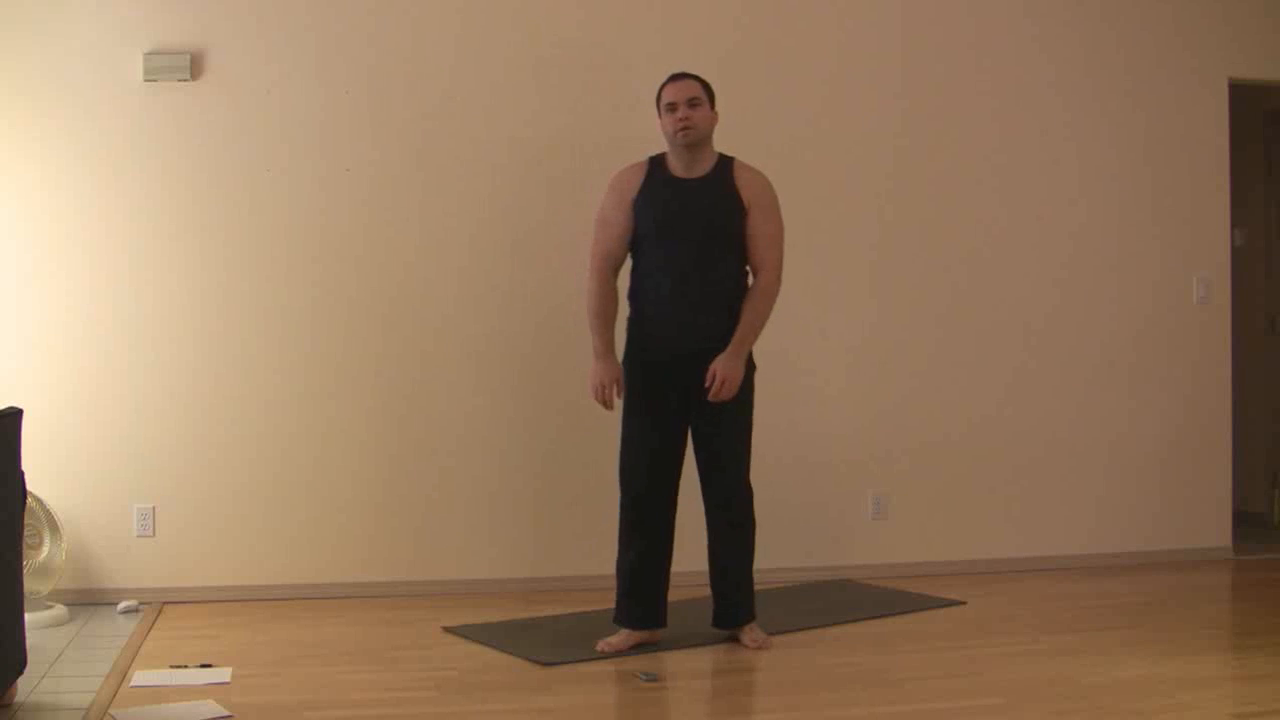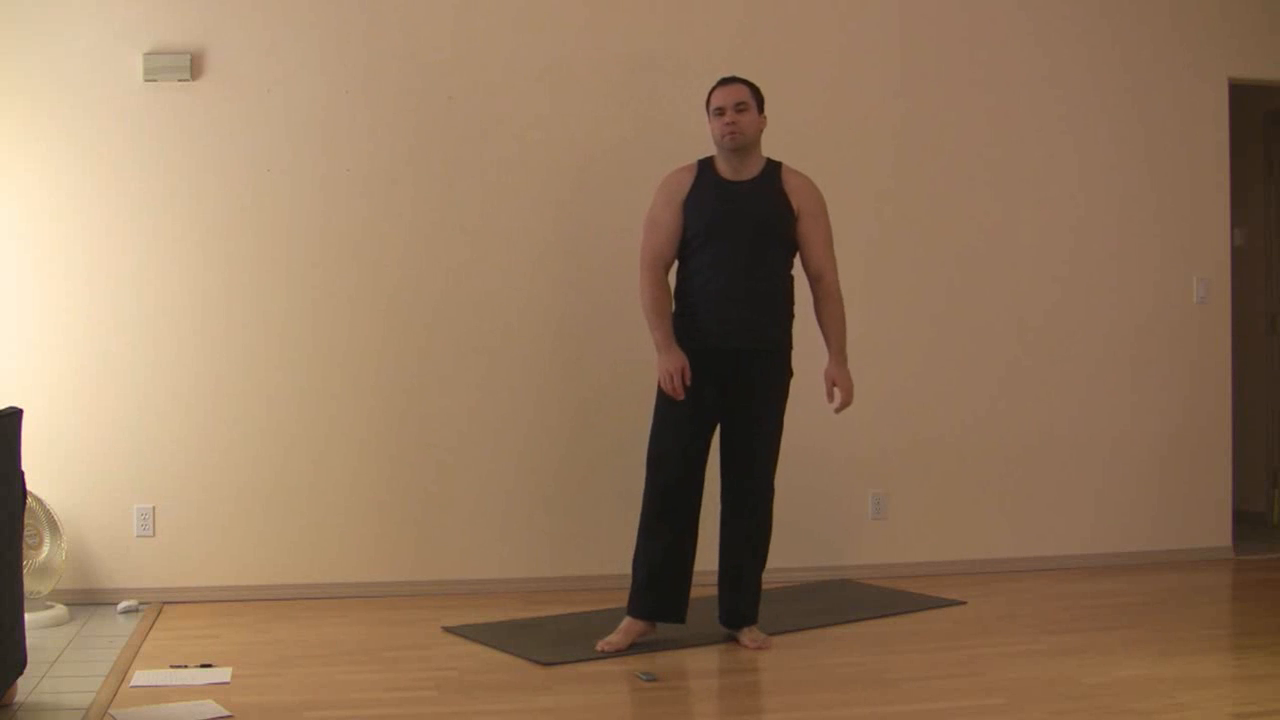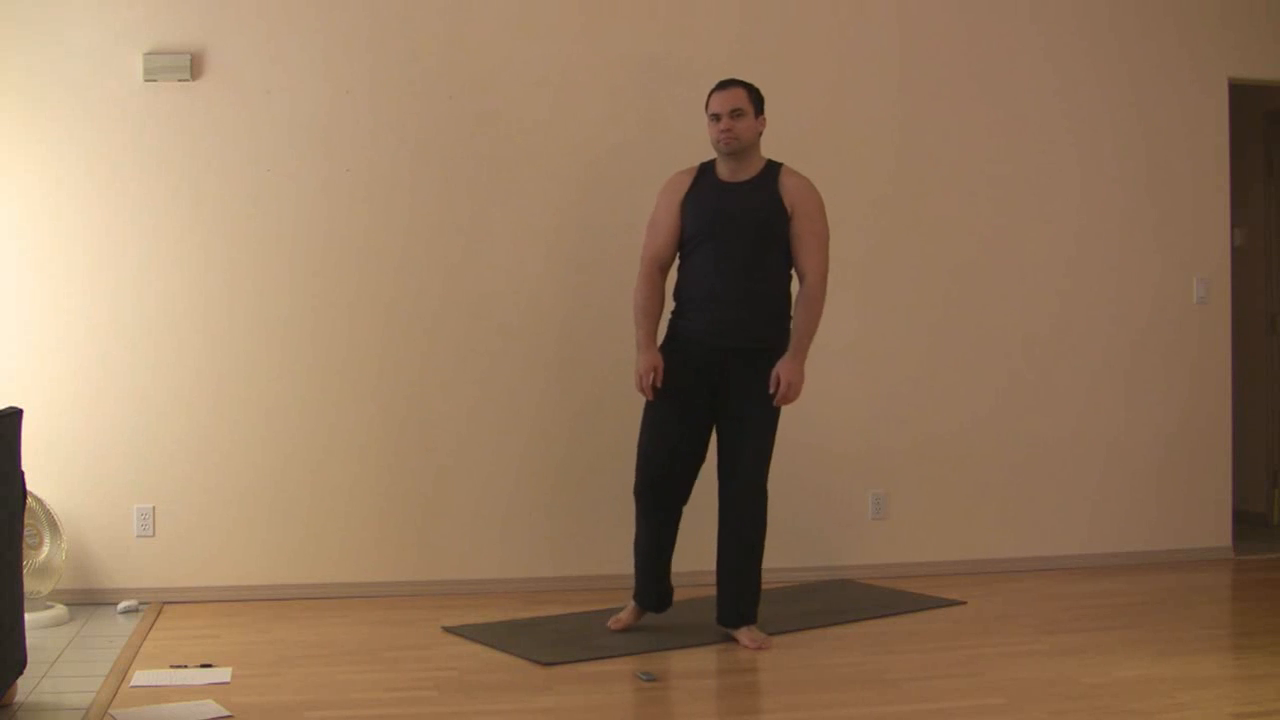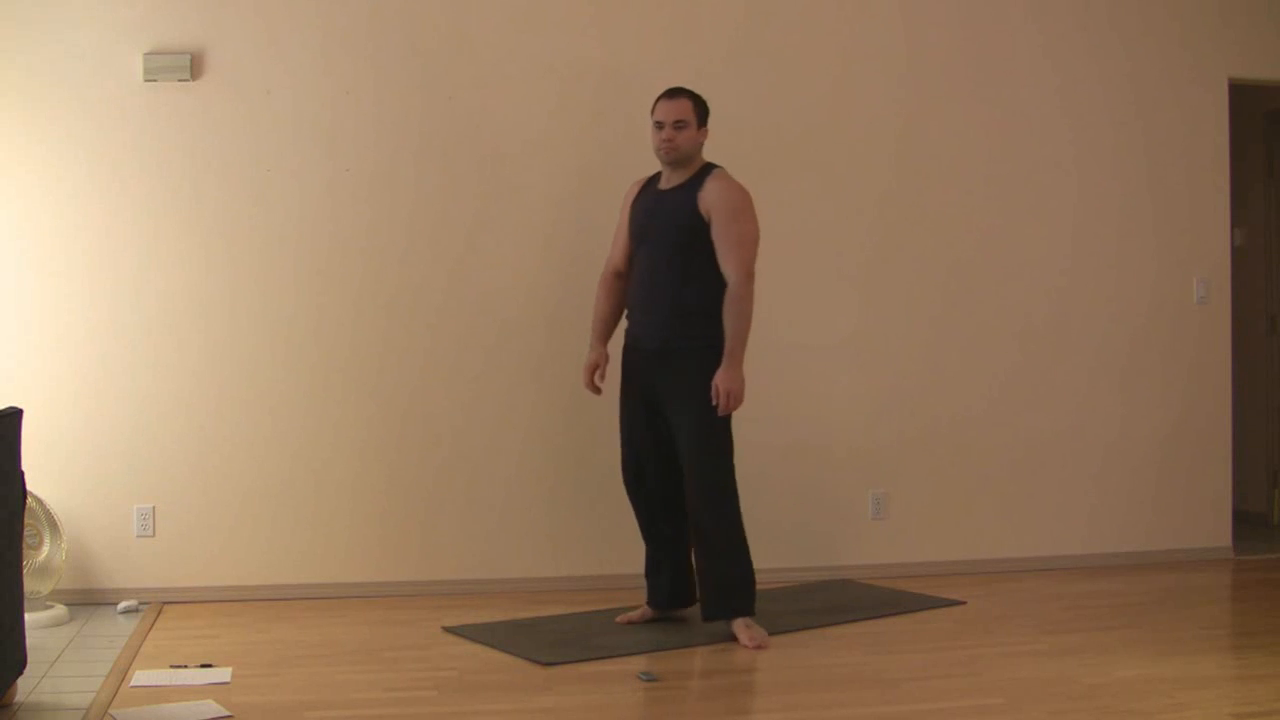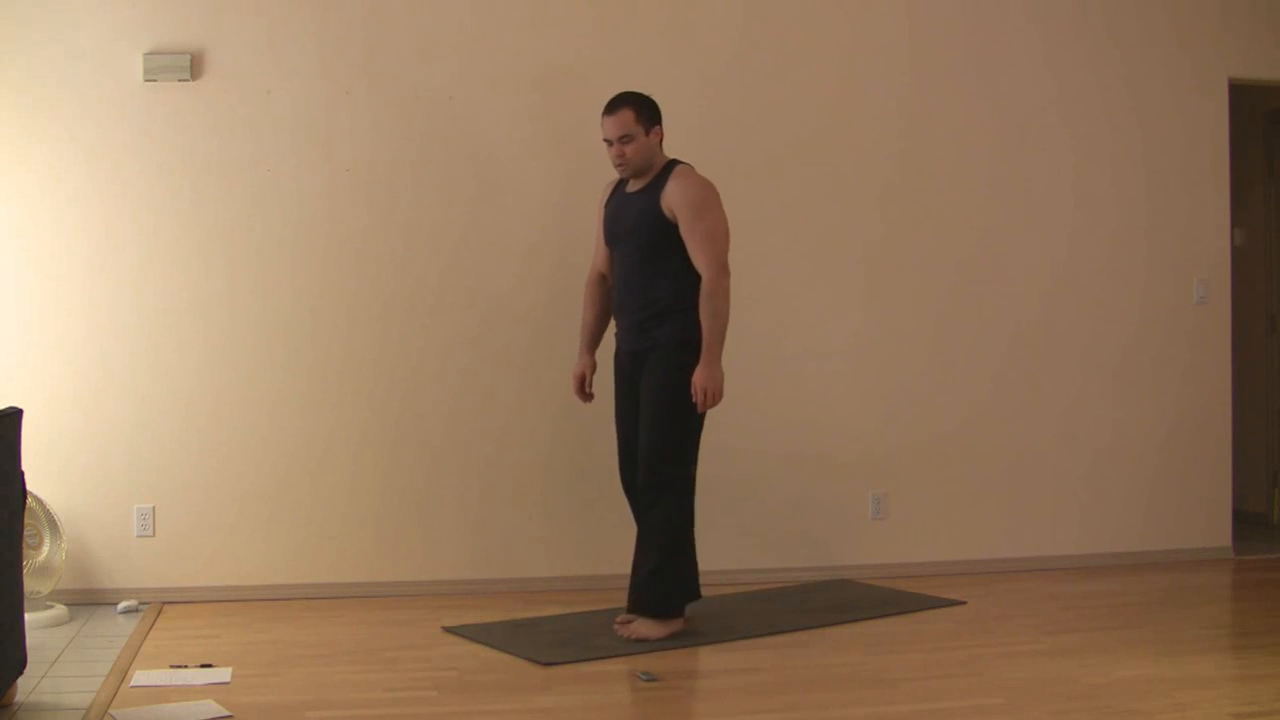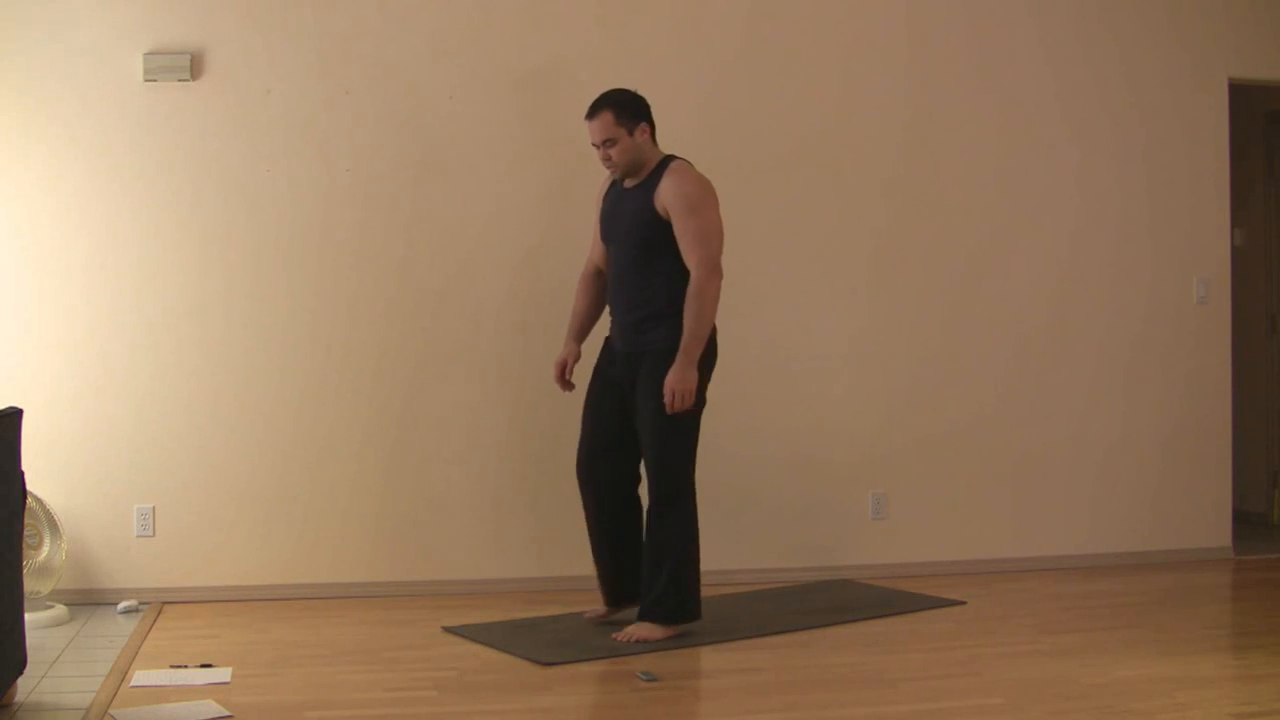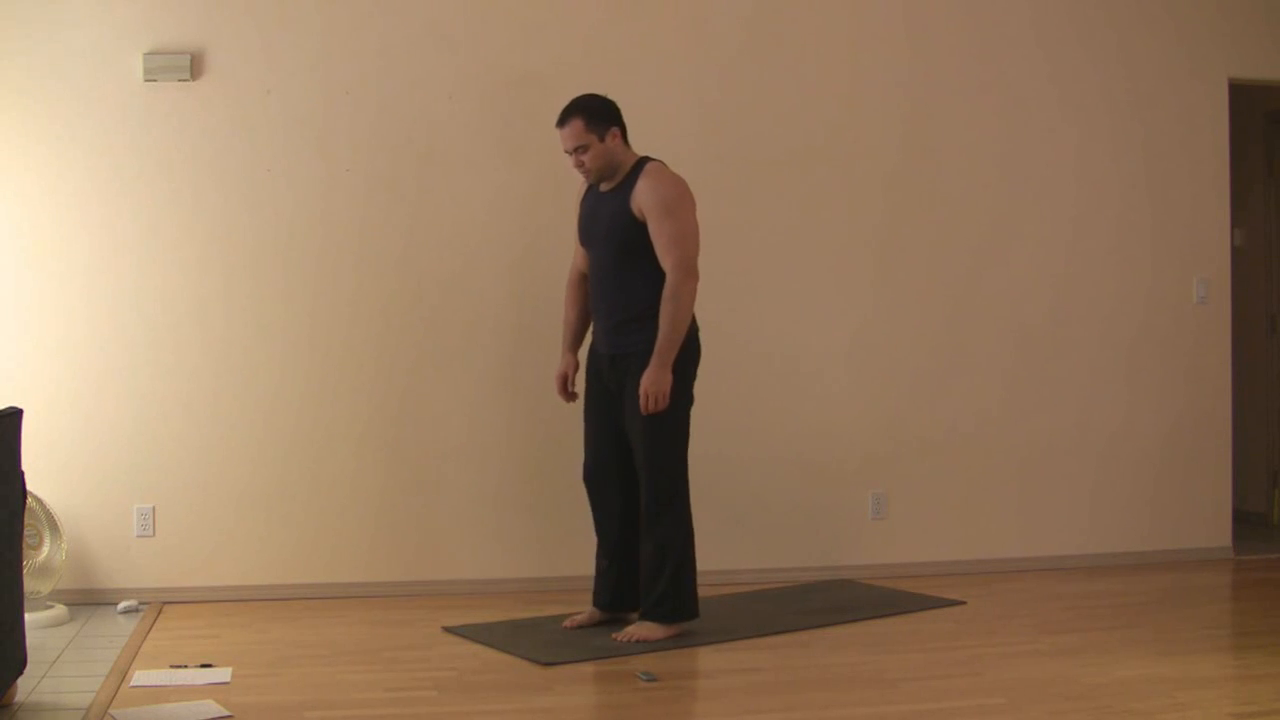
dt=0.5s
person 1, frame 1
left shoulder: (748, 185)
right shoulder: (631, 184)
left elbow: (767, 275)
right elbow: (602, 272)
left wrist: (737, 352)
right wrist: (603, 354)
left hip: (723, 360)
right hip: (651, 361)
left knee: (730, 490)
right knee: (643, 490)
left ankle: (739, 613)
right ankle: (640, 617)
person 1, frame 2
left shoulder: (796, 190)
right shoulder: (682, 185)
left elbow: (824, 278)
right elbow: (652, 270)
left wrist: (837, 357)
right wrist: (666, 347)
left hip: (764, 361)
right hip: (693, 356)
left knee: (750, 489)
right knee: (670, 481)
left ankle: (741, 615)
right ankle: (645, 611)
person 1, frame 3
left shoulder: (793, 190)
right shoulder: (683, 186)
left elbow: (813, 280)
right elbow: (652, 269)
left wrist: (795, 355)
right wrist: (646, 346)
left hip: (757, 361)
right hip: (685, 353)
left knee: (745, 489)
right knee: (658, 475)
left ankle: (739, 614)
right ankle: (646, 595)
person 1, frame 4
left shoulder: (721, 192)
right shoulder: (639, 193)
left elbow: (739, 280)
right elbow: (616, 272)
left wrist: (732, 364)
right wrist: (599, 342)
left hip: (697, 358)
right hip: (642, 356)
left knee: (708, 480)
right knee: (646, 477)
left ankle: (736, 608)
right ankle: (668, 594)
person 1, frame 5
left shoulder: (686, 188)
right shoulder: (613, 196)
left elbow: (714, 274)
right elbow: (600, 276)
left wrist: (710, 360)
right wrist: (586, 351)
left hip: (677, 352)
right hip: (632, 351)
left knee: (662, 476)
right knee: (638, 477)
left ankle: (661, 606)
right ankle: (664, 595)
person 1, frame 6
left shoulder: (682, 186)
right shoulder: (612, 190)
left elbow: (706, 274)
right elbow: (597, 270)
left wrist: (688, 363)
right wrist: (573, 340)
left hip: (670, 357)
right hip: (621, 351)
left knee: (667, 482)
right knee: (598, 468)
left ankle: (669, 610)
right ankle: (625, 586)
person 1, frame 7
left shoulder: (658, 187)
right shoulder: (591, 194)
left elbow: (681, 276)
left wrist: (662, 364)
right wrist: (569, 351)
left hip: (655, 358)
right hip: (606, 356)
left knee: (659, 484)
right knee: (604, 478)
left ankle: (668, 609)
right ankle: (614, 597)
